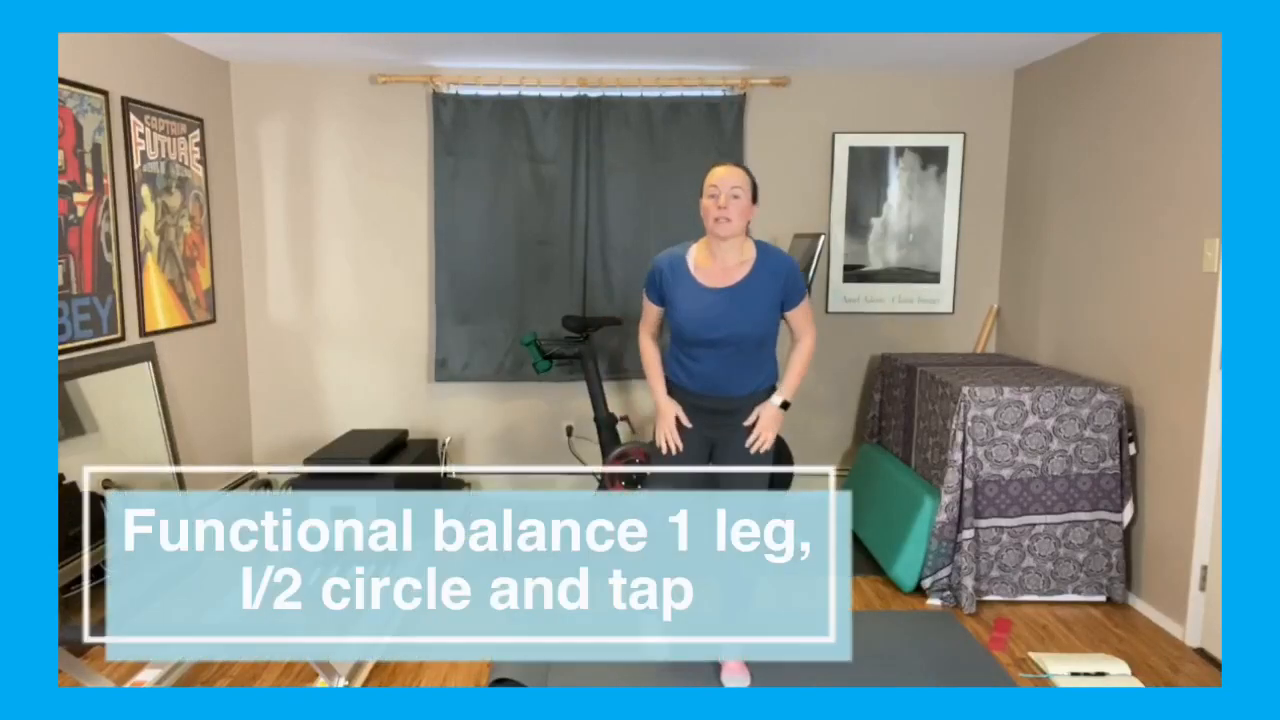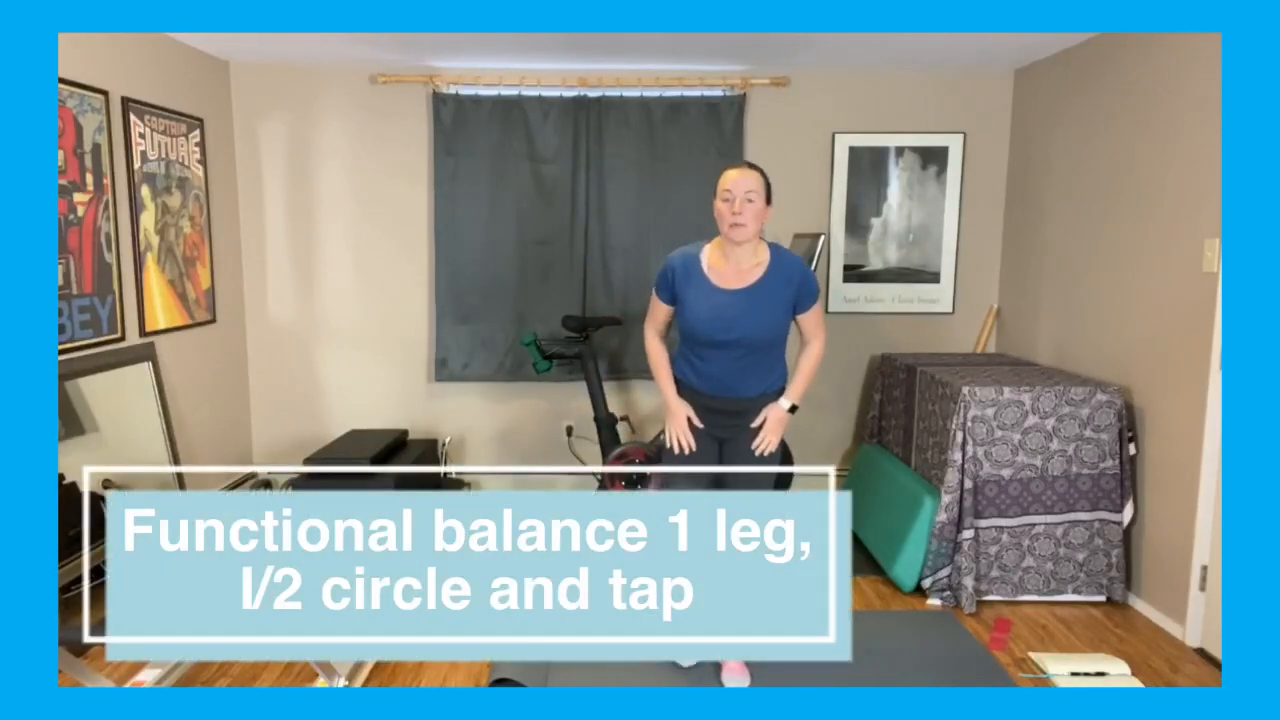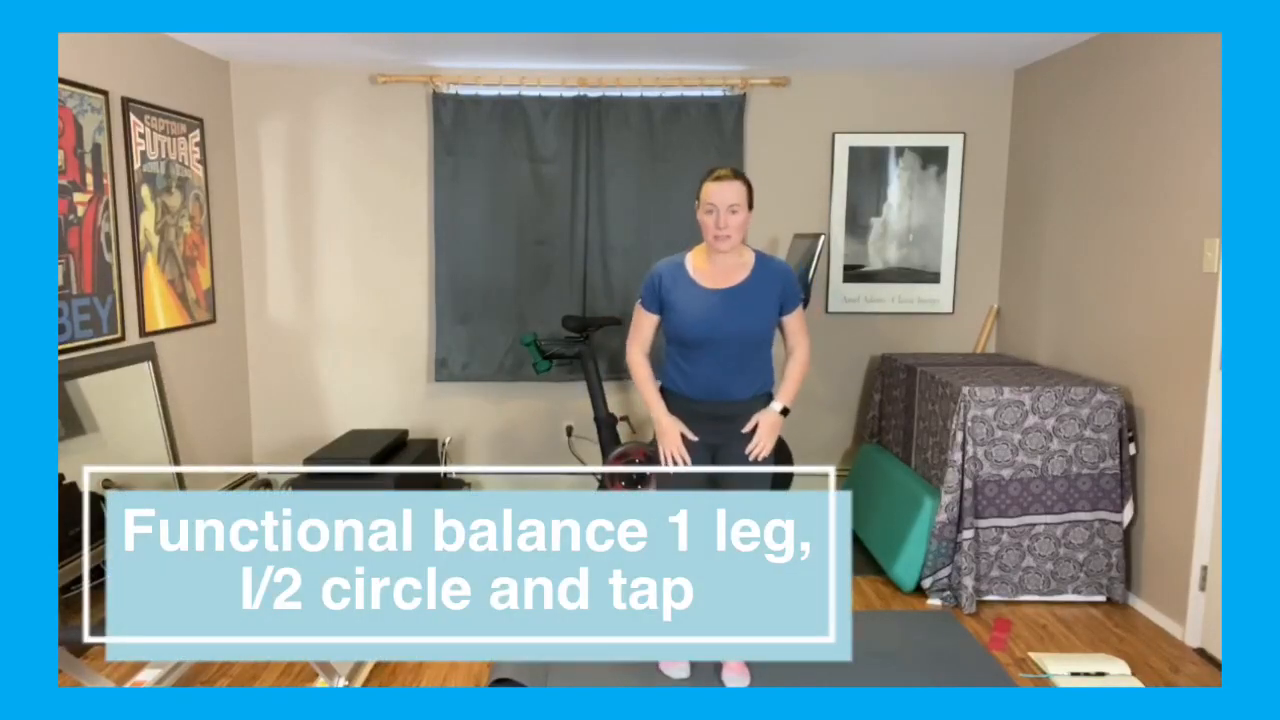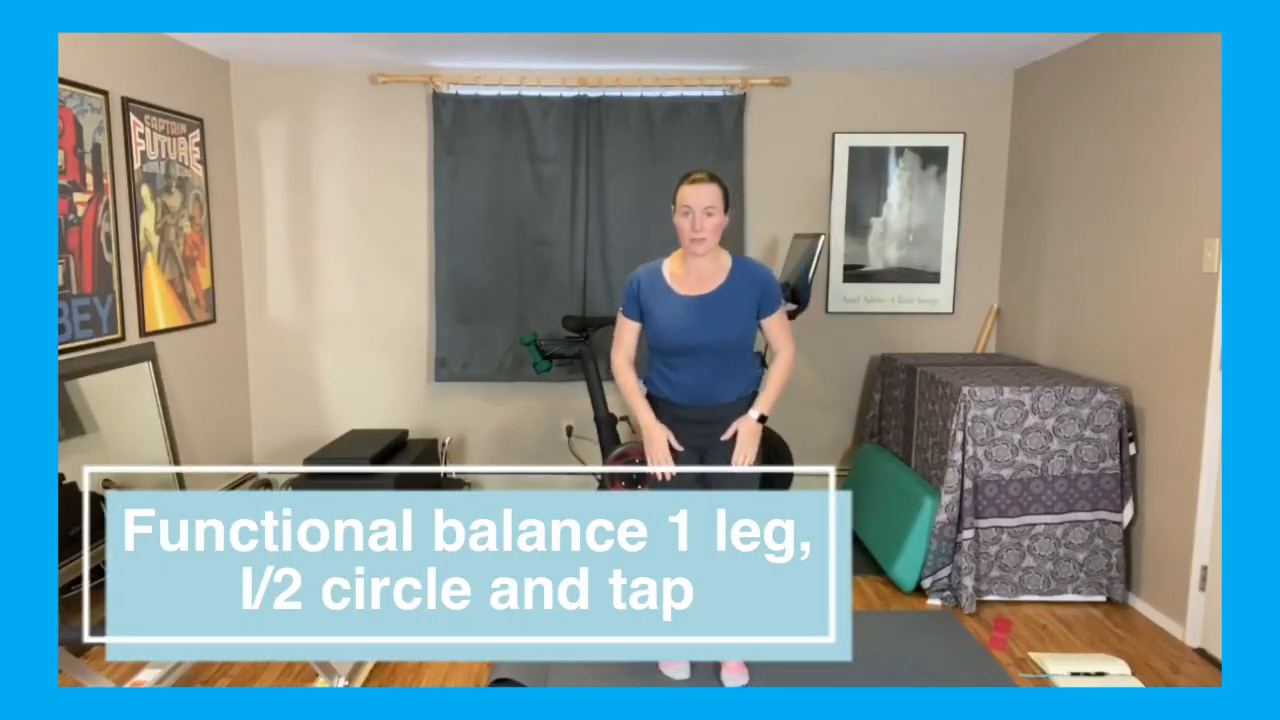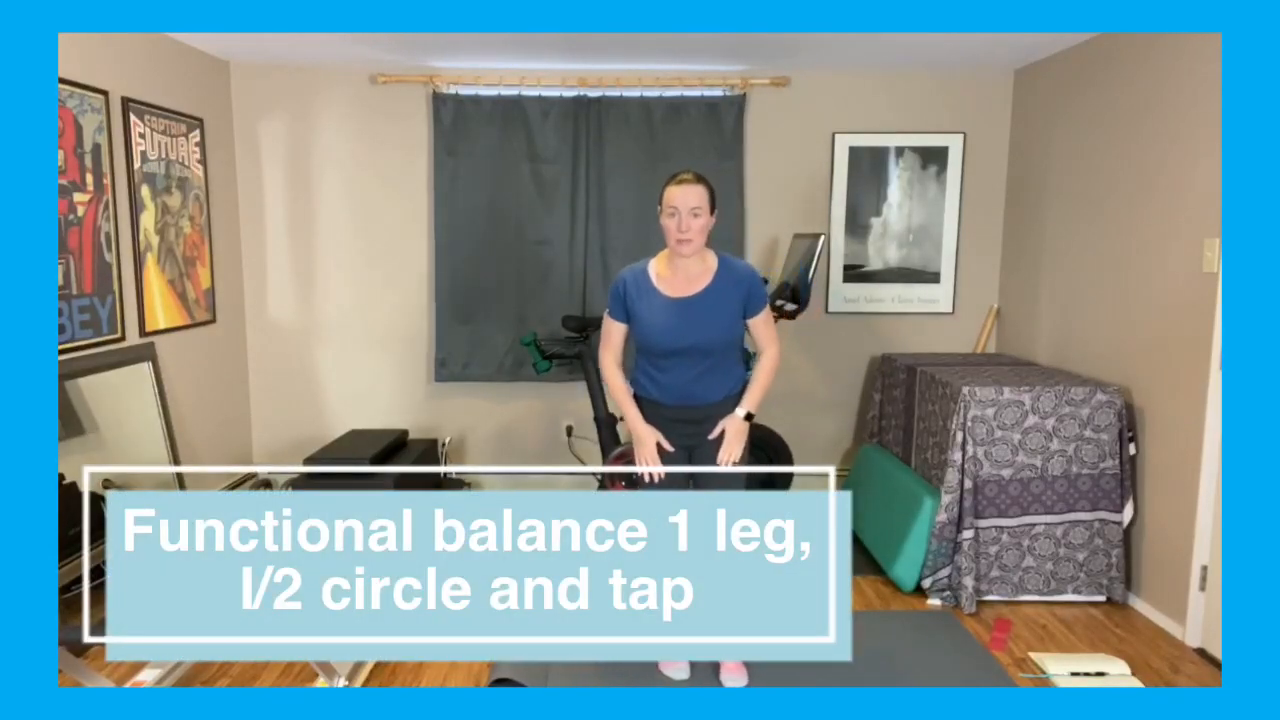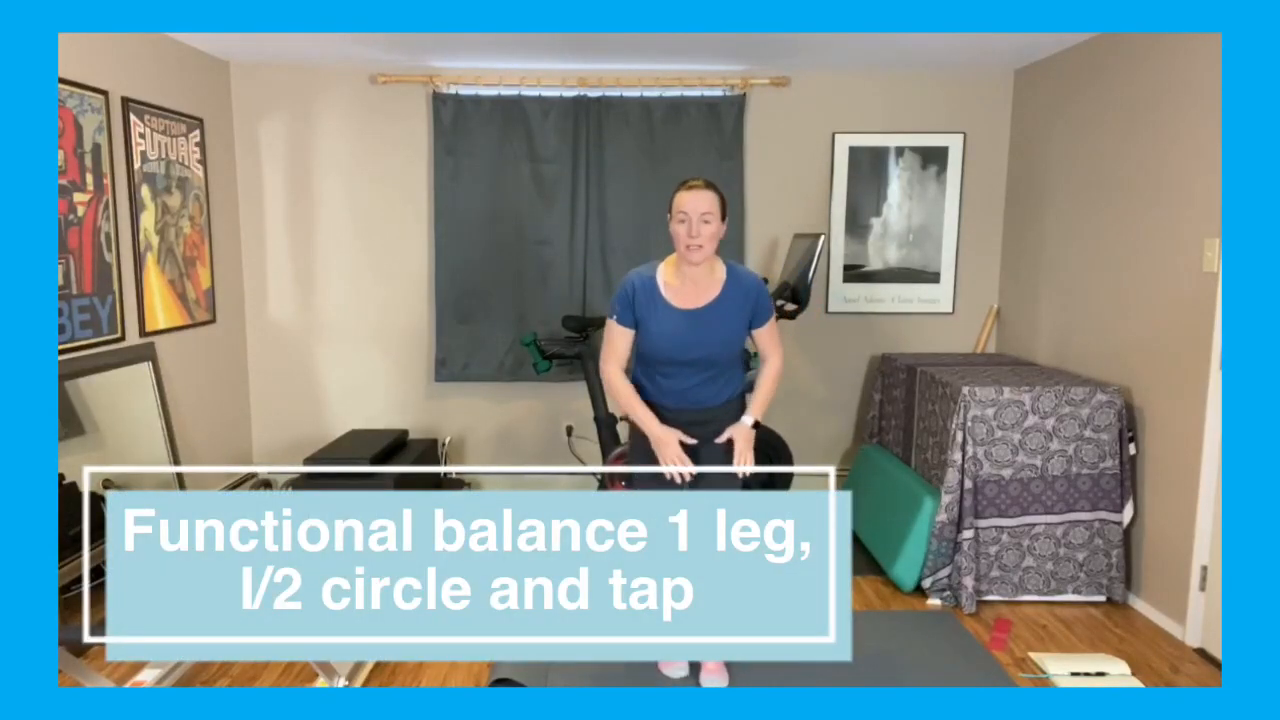
dt=0.4s
person 1, frame 1
left shoulder: (779, 269)
right shoulder: (667, 268)
left elbow: (805, 337)
right elbow: (648, 334)
left wrist: (780, 402)
right wrist: (660, 399)
left hip: (748, 417)
right hip: (685, 412)
person 1, frame 2
left shoulder: (792, 272)
right shoulder: (681, 266)
left elbow: (815, 340)
right elbow: (653, 332)
left wrist: (787, 405)
right wrist: (671, 400)
left hip: (756, 417)
right hip: (693, 412)
person 1, frame 3
left shoulder: (777, 277)
right shoulder: (666, 276)
left elbow: (799, 347)
right elbow: (636, 351)
left wrist: (779, 409)
right wrist: (660, 417)
left hip: (747, 423)
right hip: (684, 421)
person 1, frame 4
left shoulder: (755, 279)
right shoulder: (645, 282)
left elbow: (784, 352)
right elbow: (621, 359)
left wrist: (757, 417)
right wrist: (648, 425)
left hip: (732, 426)
right hip: (670, 425)
person 1, frame 5
left shoulder: (740, 278)
right shoulder: (631, 283)
left elbow: (769, 350)
right elbow: (609, 359)
left wrist: (743, 415)
right wrist: (637, 425)
left hip: (720, 424)
right hip: (658, 425)
person 1, frame 6
left shoulder: (748, 288)
right shoulder: (637, 287)
left elbow: (772, 359)
right elbow: (612, 368)
left wrist: (750, 422)
right wrist: (654, 431)
left hip: (721, 427)
right hip: (658, 426)
